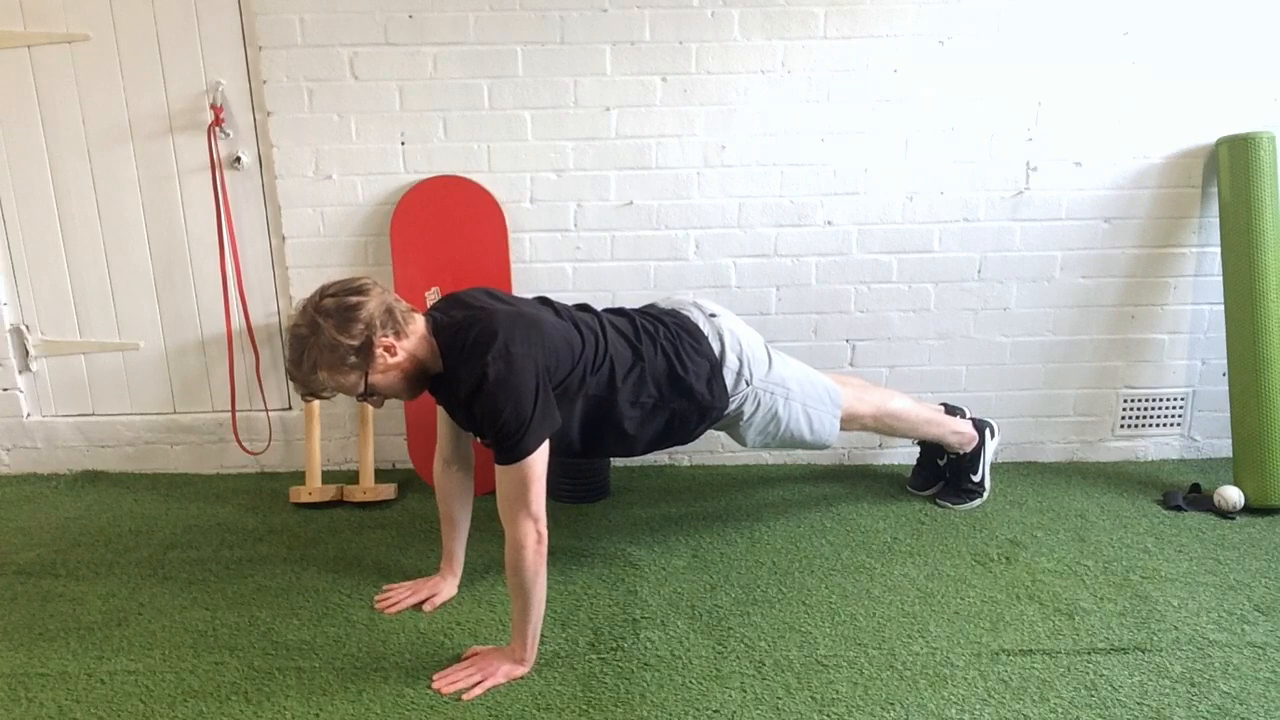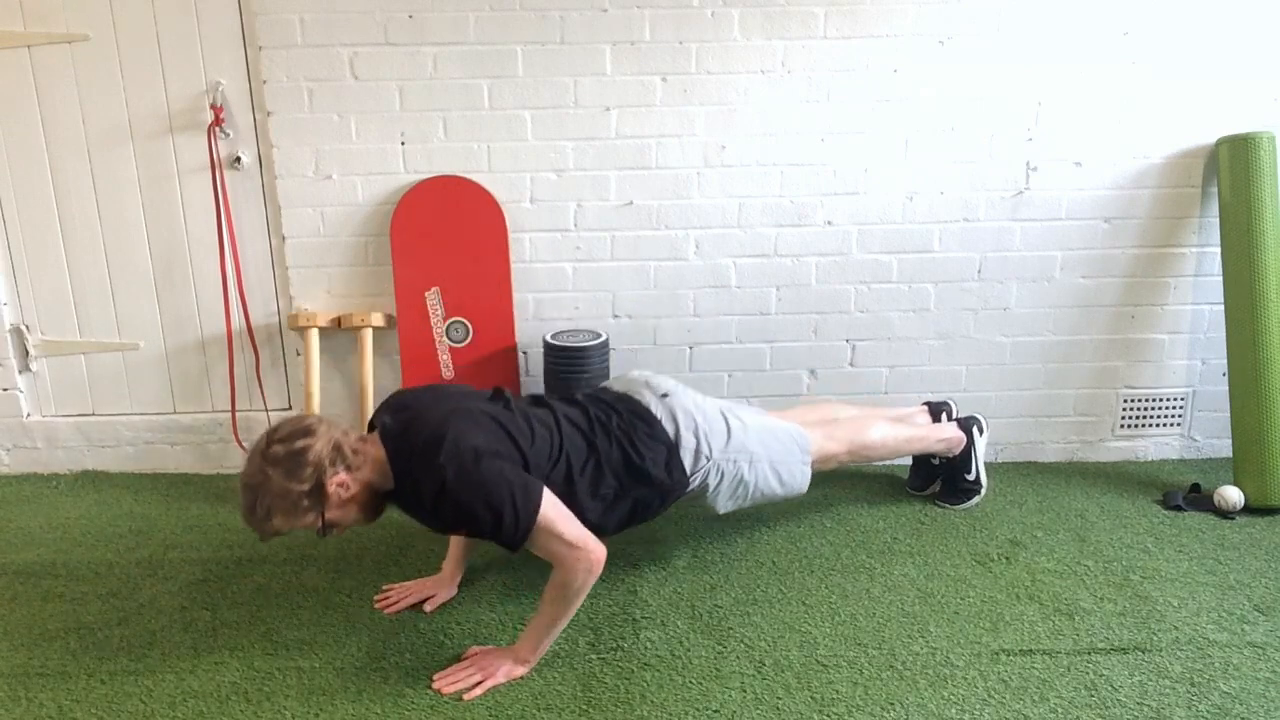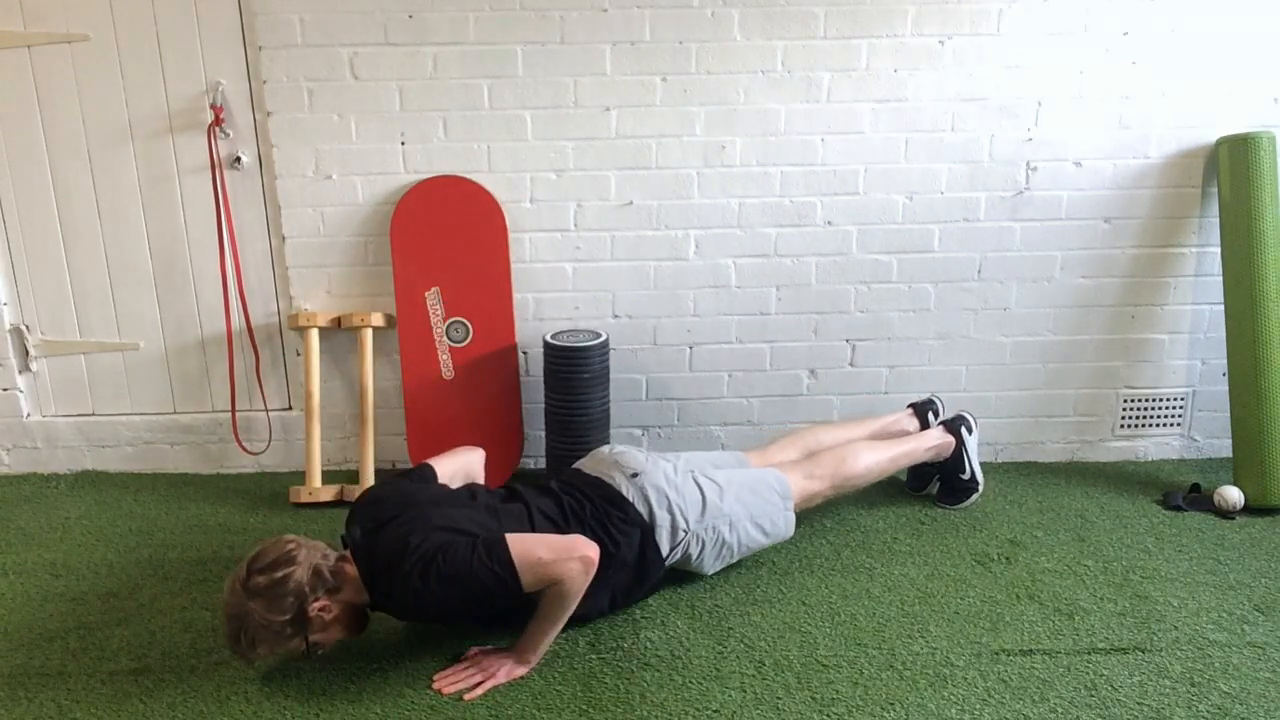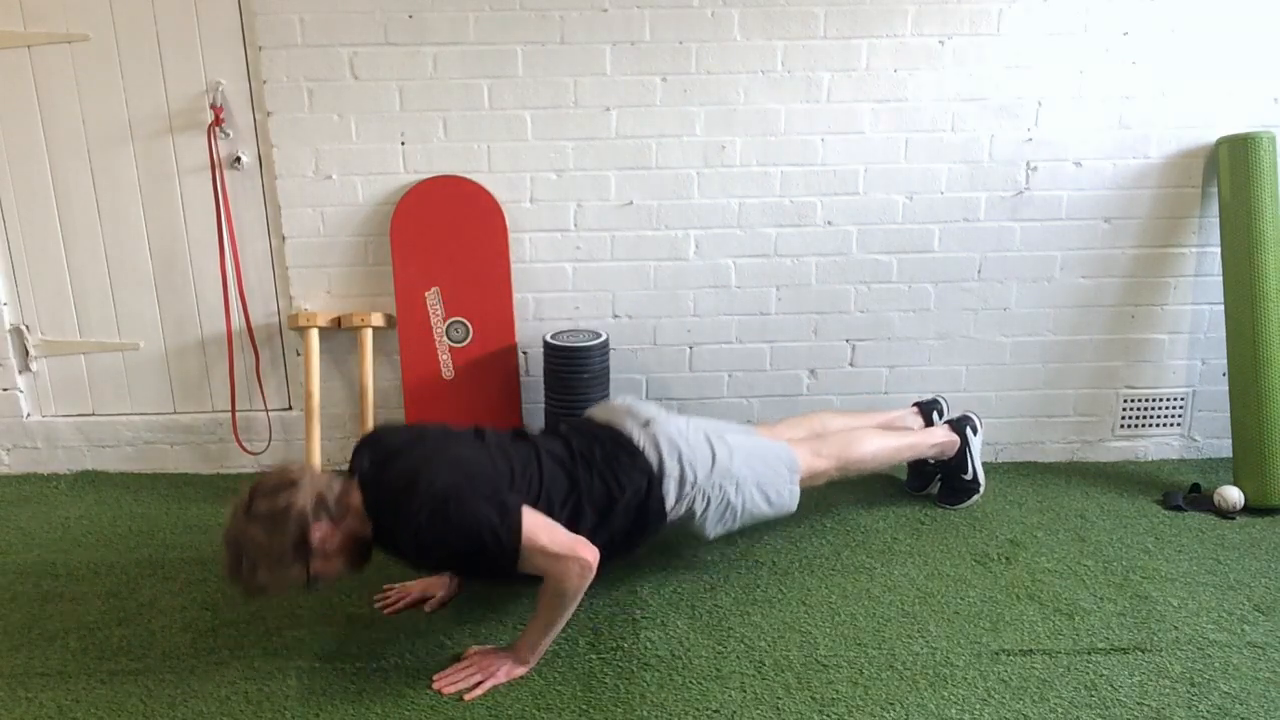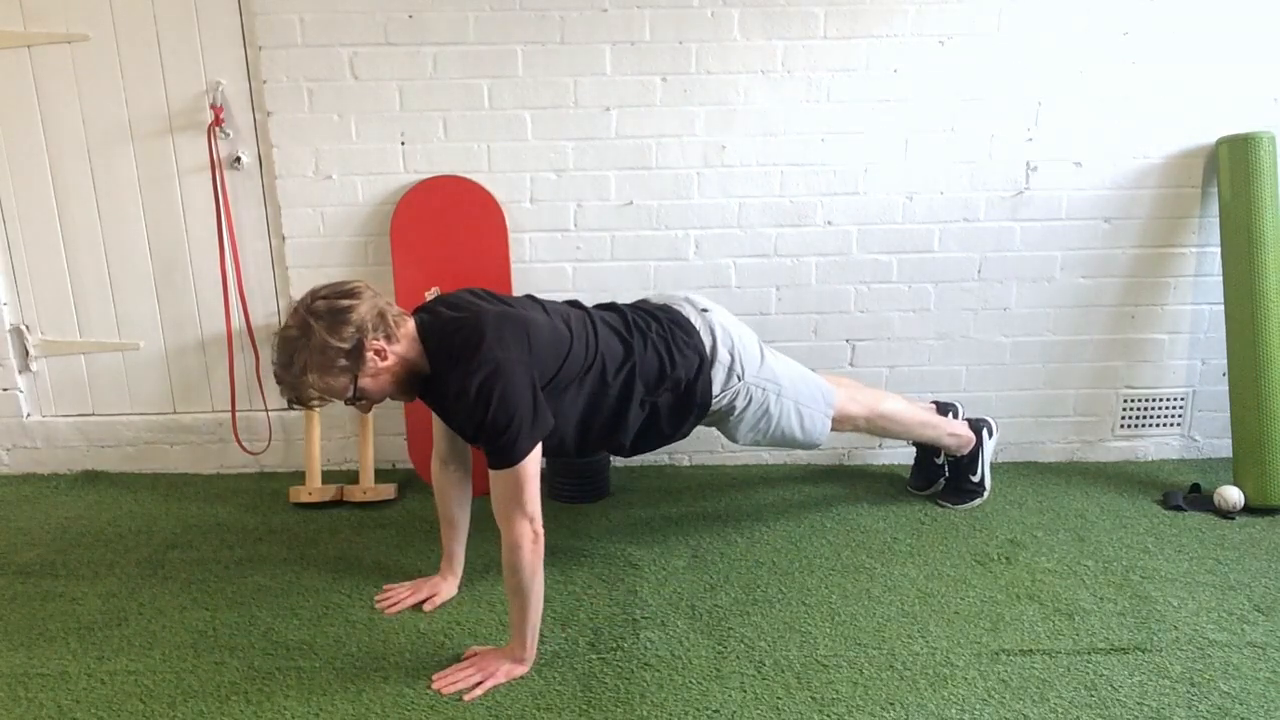
dt=1s
person 1, frame 1
left shoulder: (500, 366)
right shoulder: (441, 331)
left elbow: (527, 529)
right elbow: (452, 457)
left wrist: (518, 655)
right wrist: (447, 574)
left hip: (709, 364)
right hip: (672, 338)
left knee: (838, 410)
right knee: (826, 403)
left ankle: (965, 437)
right ankle: (945, 423)
person 1, frame 2
left shoulder: (451, 467)
right shoulder: (393, 427)
left elbow: (583, 554)
left wrist: (519, 657)
right wrist: (450, 574)
left hip: (670, 443)
right hip: (630, 407)
left knee: (821, 448)
right knee: (789, 430)
left ankle: (953, 437)
right ankle: (926, 414)
person 1, frame 3
left shoulder: (418, 573)
right shoulder: (376, 514)
left elbow: (576, 559)
right elbow: (469, 456)
left wrist: (521, 657)
left hip: (650, 521)
right hip: (611, 476)
left knee: (804, 483)
right knee: (770, 464)
left ankle: (943, 441)
right ankle: (915, 418)
person 1, frame 4
left shoulder: (426, 511)
right shoulder: (374, 460)
left elbow: (577, 558)
left wrist: (519, 657)
right wrist: (449, 569)
left hip: (650, 471)
right hip: (616, 431)
left knee: (811, 460)
right knee: (776, 443)
left ankle: (947, 440)
right ankle: (918, 417)
person 1, frame 5
left shoulder: (490, 370)
right shoulder: (430, 335)
left elbow: (523, 529)
right elbow: (451, 457)
left wrist: (518, 654)
right wrist: (448, 572)
left hip: (702, 360)
right hip: (665, 336)
left knee: (834, 411)
right knee: (821, 405)
left ankle: (963, 438)
right ankle: (939, 418)
